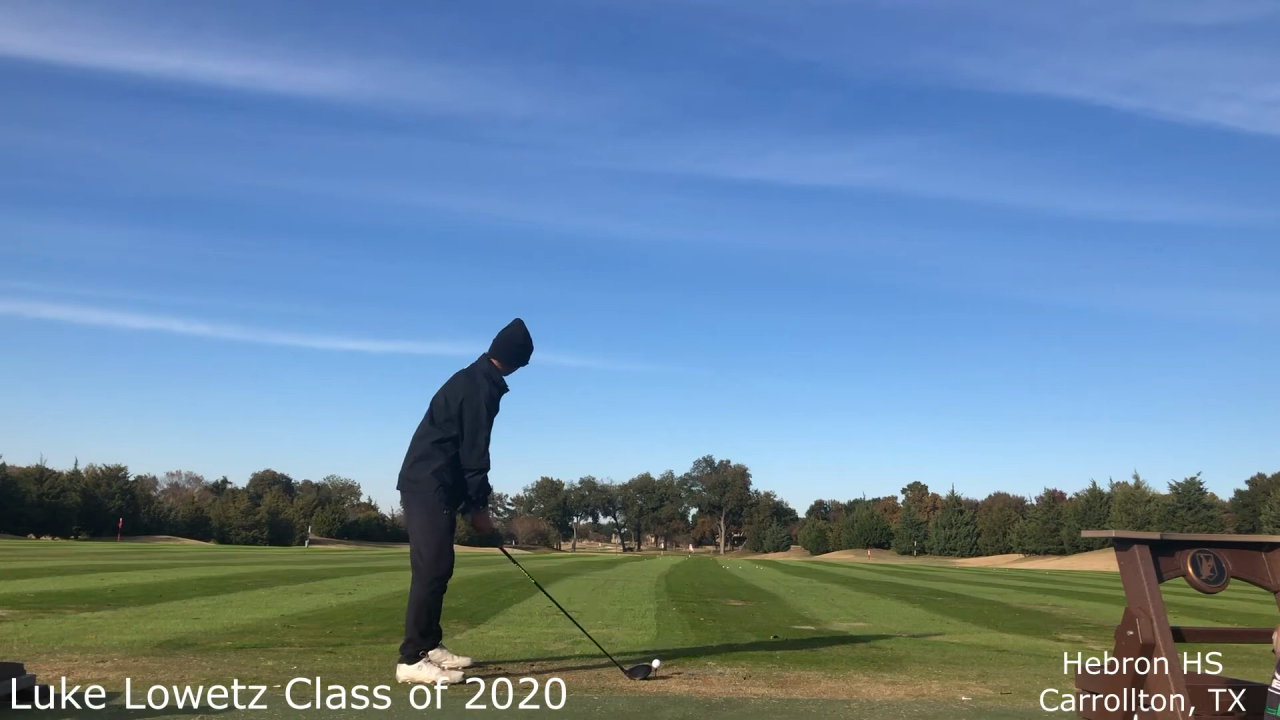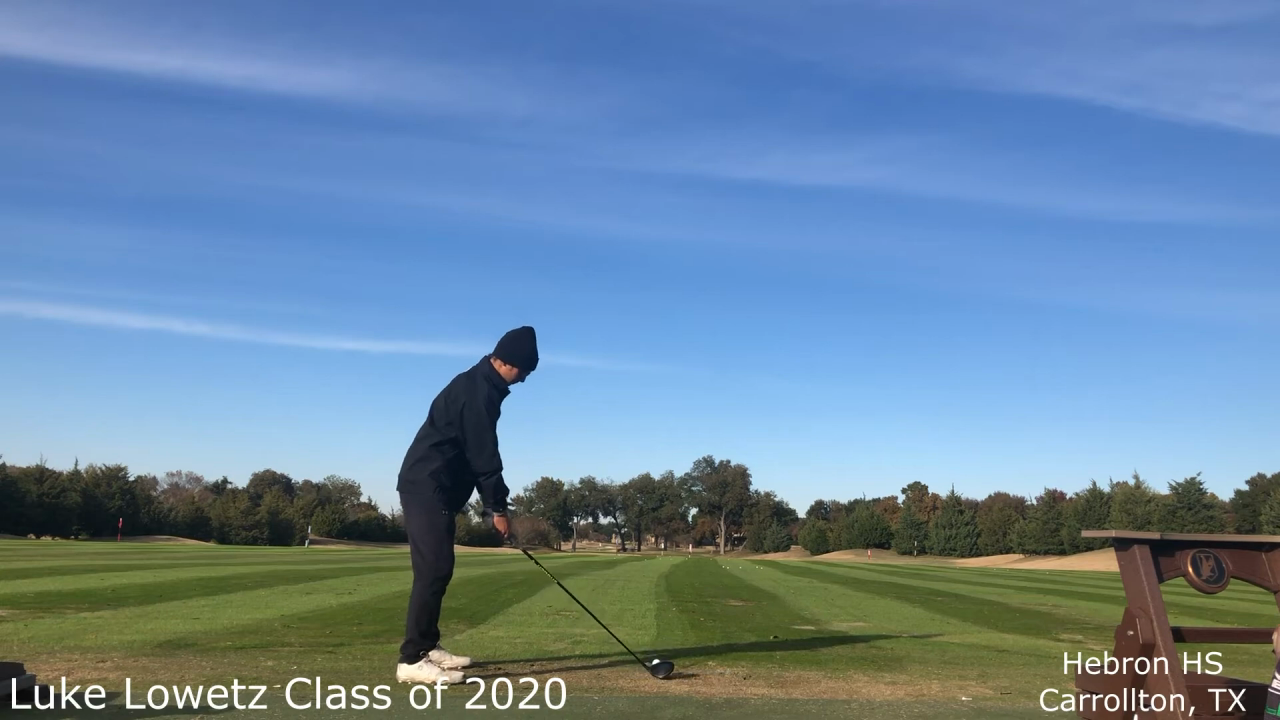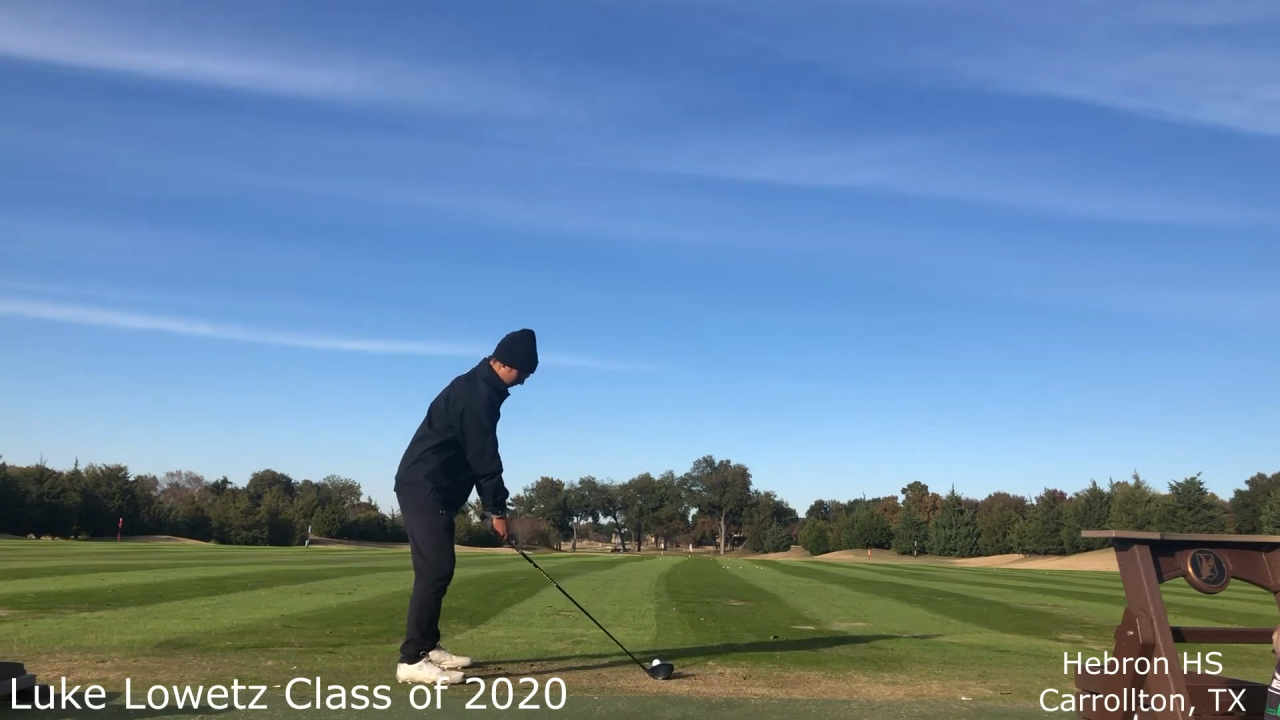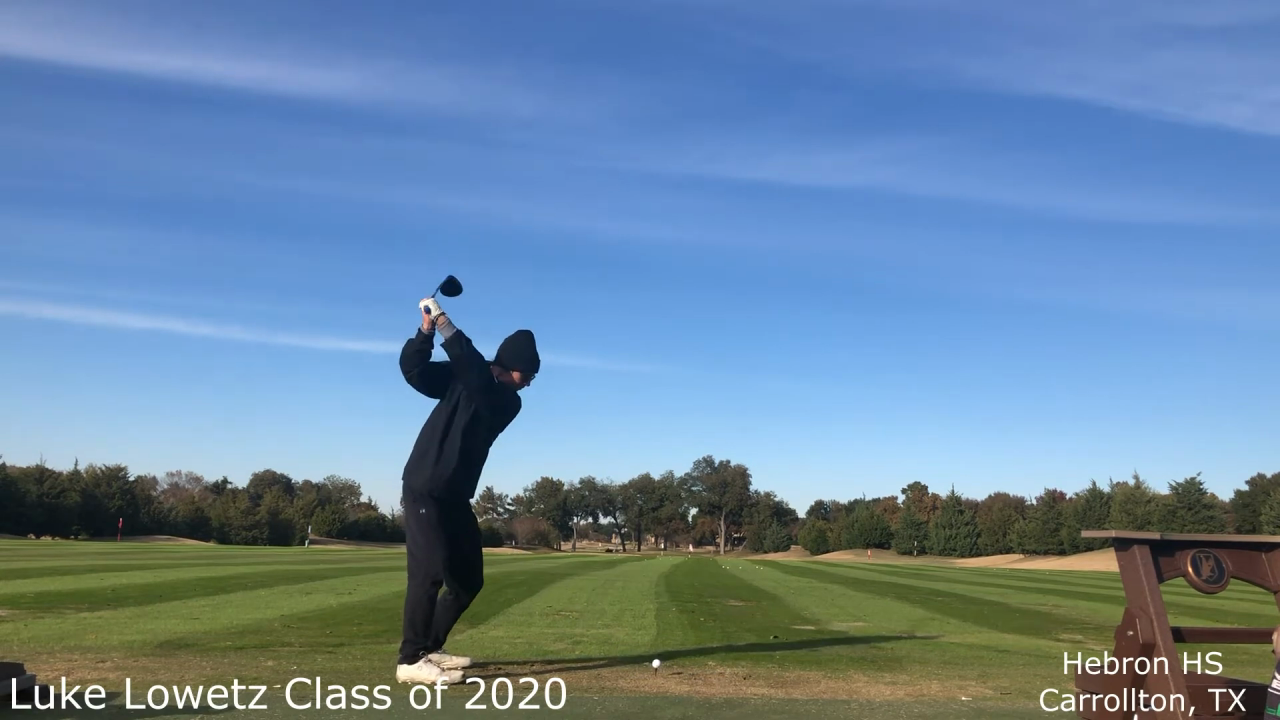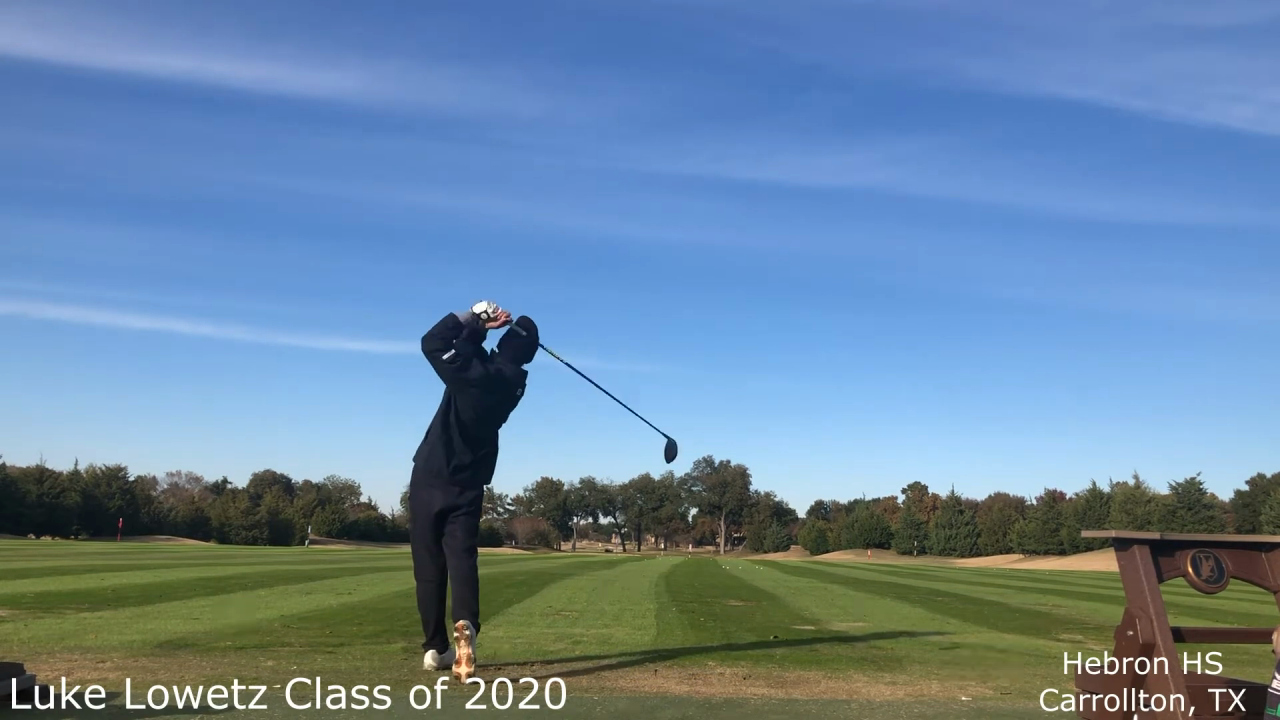
dt=1s
person 1, frame 1
left shoulder: (473, 381)
right shoulder: (481, 390)
right elbow: (473, 454)
left wrist: (473, 502)
right wrist: (480, 505)
left hip: (428, 485)
right hip: (431, 488)
left knee: (437, 569)
right knee: (431, 570)
left ankle: (429, 646)
right ankle: (412, 660)
person 1, frame 2
left shoulder: (478, 385)
right shoulder: (479, 393)
left elbow: (474, 453)
right elbow: (483, 456)
left wrist: (491, 503)
right wrist: (498, 508)
left hip: (432, 487)
right hip: (429, 488)
left knee: (438, 570)
right knee: (434, 570)
left ankle: (428, 647)
right ankle: (412, 659)
person 1, frame 3
left shoulder: (478, 388)
right shoulder: (478, 395)
left elbow: (478, 457)
right elbow: (484, 459)
left wrist: (490, 506)
right wrist: (497, 510)
left hip: (431, 488)
right hip: (425, 488)
left knee: (439, 569)
right knee: (435, 569)
left ankle: (428, 646)
right ankle: (412, 659)
person 1, frame 4
left shoulder: (509, 402)
right shoulder: (456, 374)
left elbow: (475, 372)
right elbow: (412, 370)
left wrist: (441, 321)
right wrist: (426, 329)
left hip: (456, 495)
right hip: (424, 487)
left knee: (469, 578)
right knee: (429, 570)
left ankle: (430, 646)
right ankle: (411, 659)
person 1, frame 5
left shoulder: (477, 376)
right shoulder: (514, 387)
left elbow: (433, 344)
right elbow: (470, 353)
left wrist: (477, 315)
right wrist: (478, 324)
left hip: (429, 482)
right hip: (468, 489)
left knee: (429, 566)
right knee: (462, 559)
left ankle: (436, 647)
right ankle: (465, 624)
